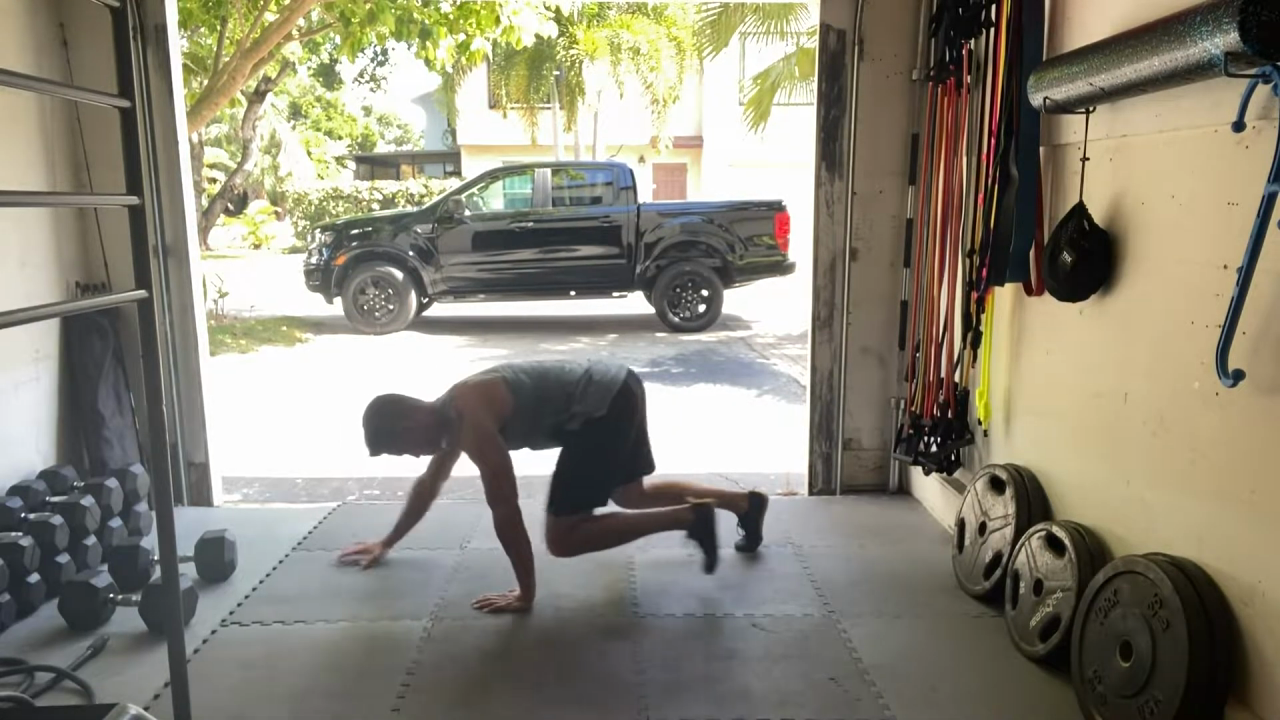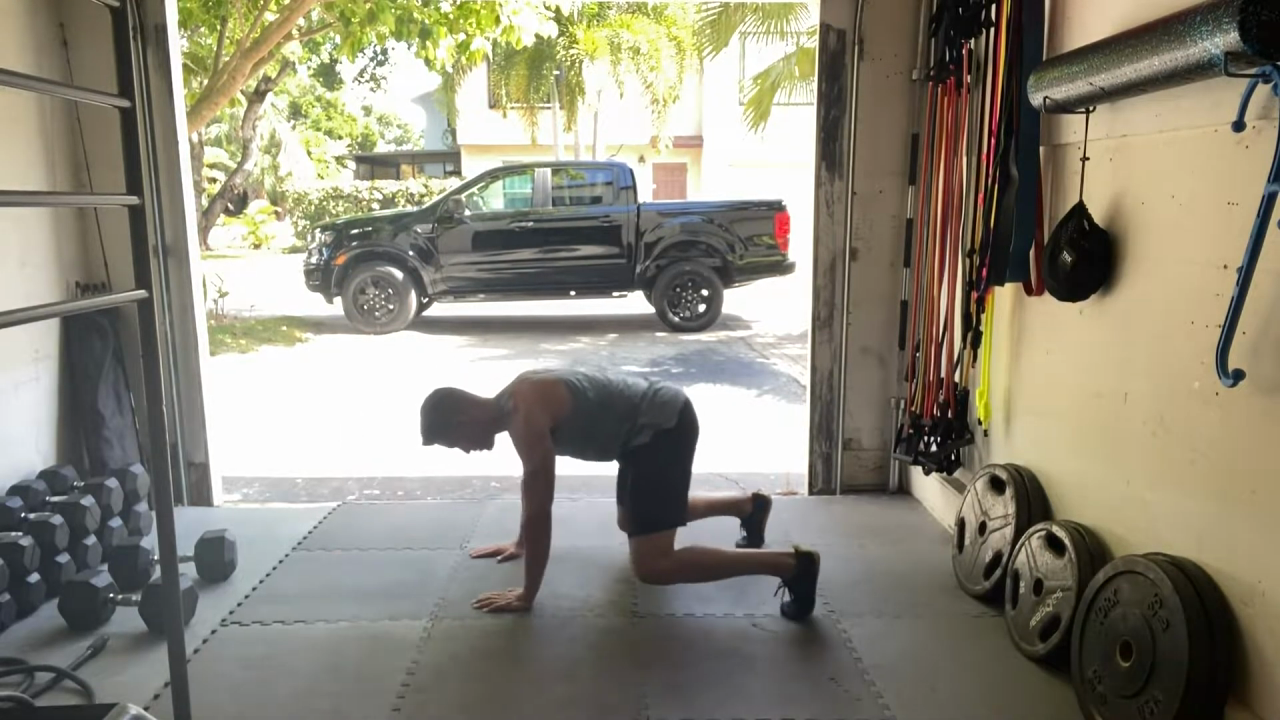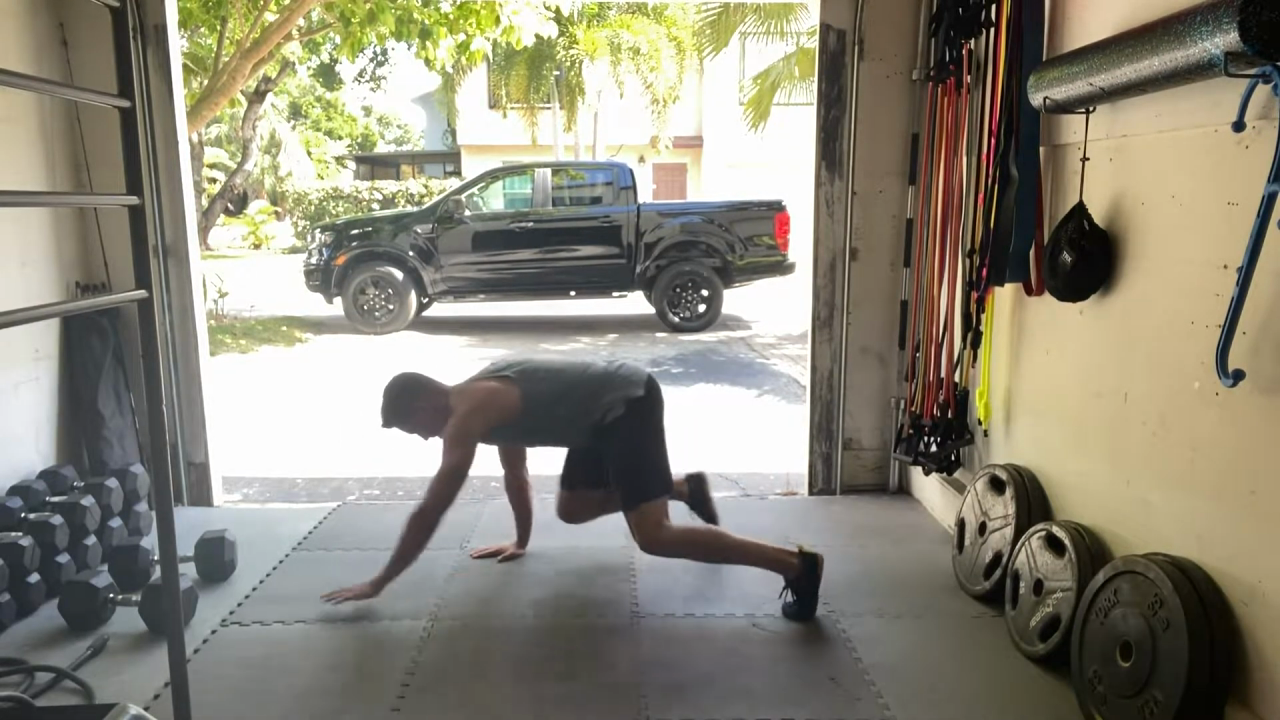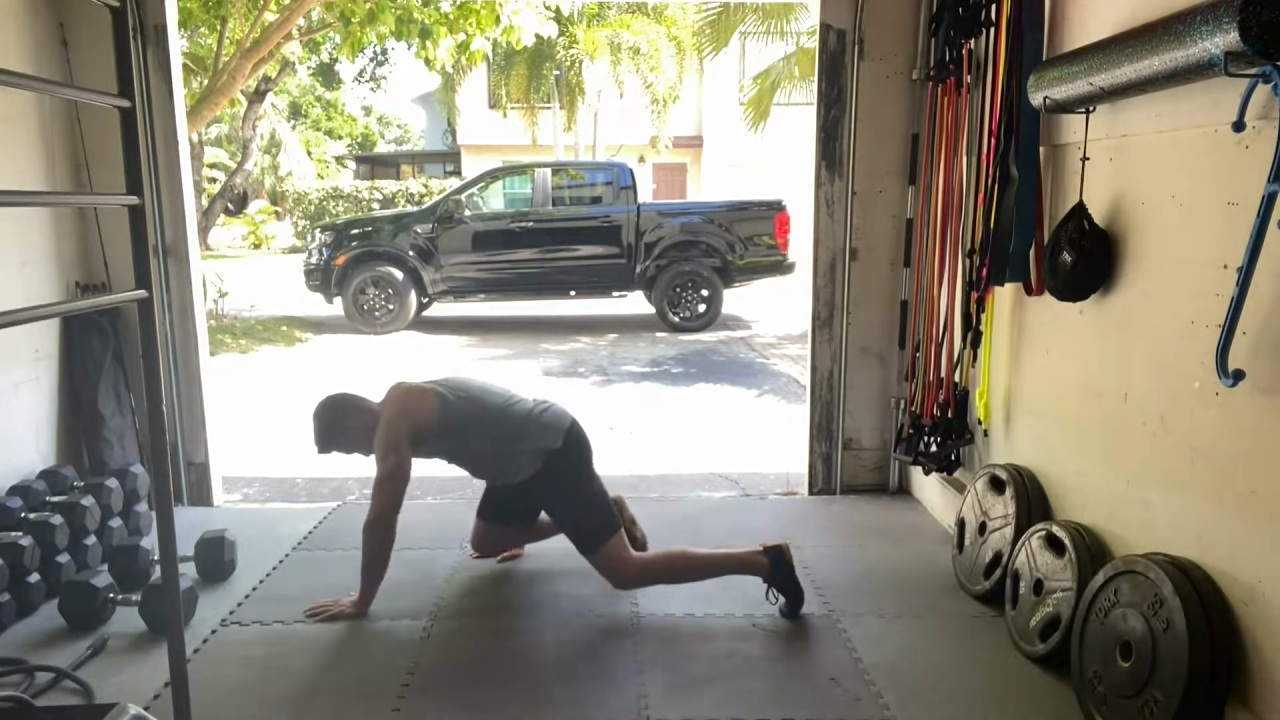
dt=0.4s
person 1, frame 1
left shoulder: (470, 420)
right shoulder: (451, 408)
left elbow: (506, 512)
right elbow: (431, 480)
left wrist: (525, 592)
right wrist: (386, 542)
left hip: (601, 406)
right hip: (612, 393)
left knee: (562, 538)
right knee: (633, 495)
left ankle: (690, 515)
right ankle: (744, 502)
person 1, frame 2
left shoulder: (526, 415)
right shoulder: (516, 401)
left elbow: (538, 509)
right elbow: (532, 479)
left wrist: (526, 595)
right wrist: (520, 543)
left hip: (663, 427)
right hip: (653, 424)
left knee: (652, 567)
right knee: (633, 521)
left ankle: (791, 564)
right ankle: (748, 504)
person 1, frame 3
left shoulder: (469, 413)
right shoulder: (484, 395)
left elbow: (432, 509)
right elbow: (514, 469)
left wrist: (378, 583)
right wrist: (521, 540)
left hip: (630, 402)
right hip: (608, 407)
left knee: (654, 537)
right knee: (572, 510)
left ankle: (795, 564)
right ankle: (683, 488)
person 1, frame 4
left shoulder: (392, 423)
right shoulder: (417, 402)
left elbow: (381, 520)
left wrist: (361, 601)
right wrist: (512, 546)
left hip: (551, 454)
right hip: (539, 448)
left knee: (625, 572)
right knee: (486, 541)
left ankle: (766, 560)
right ankle: (606, 510)
